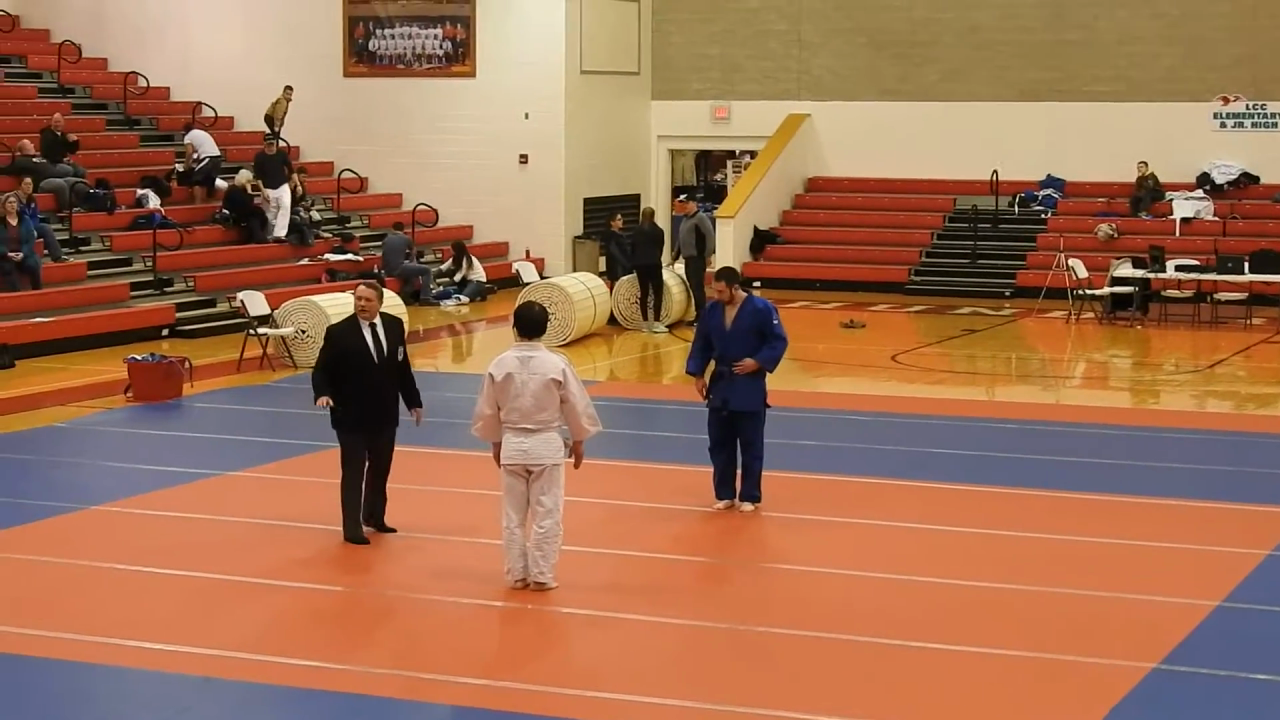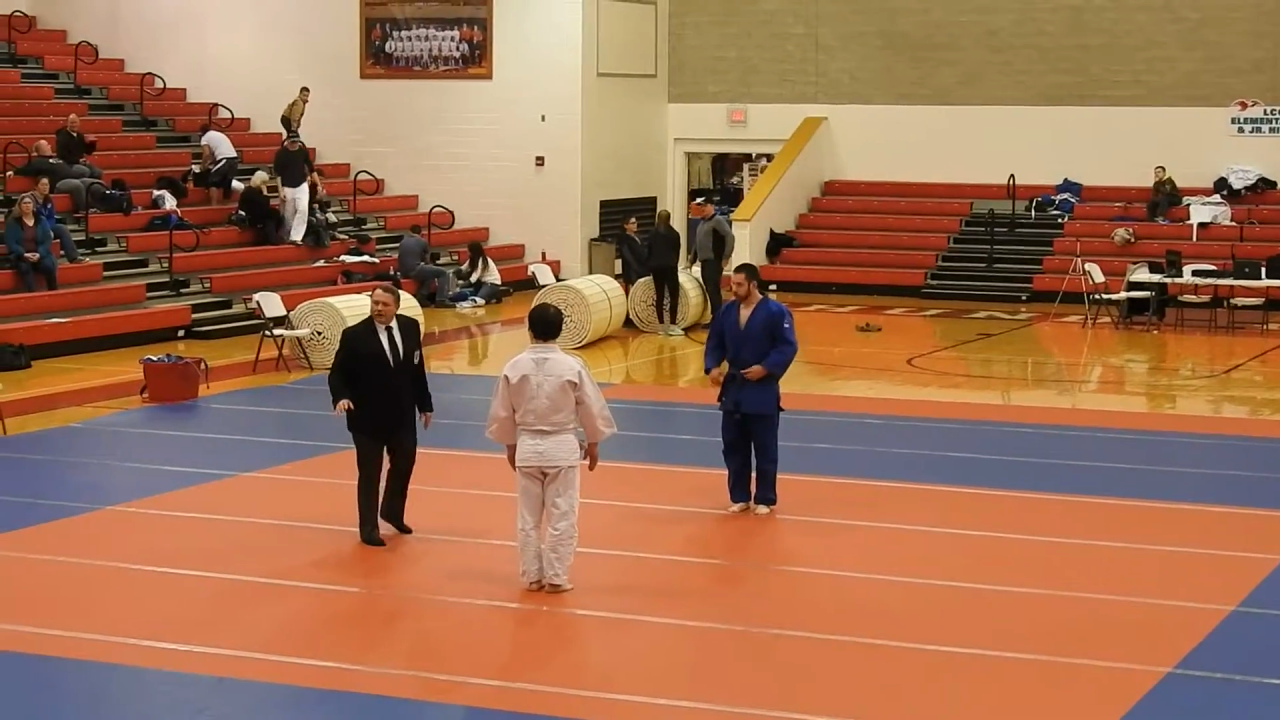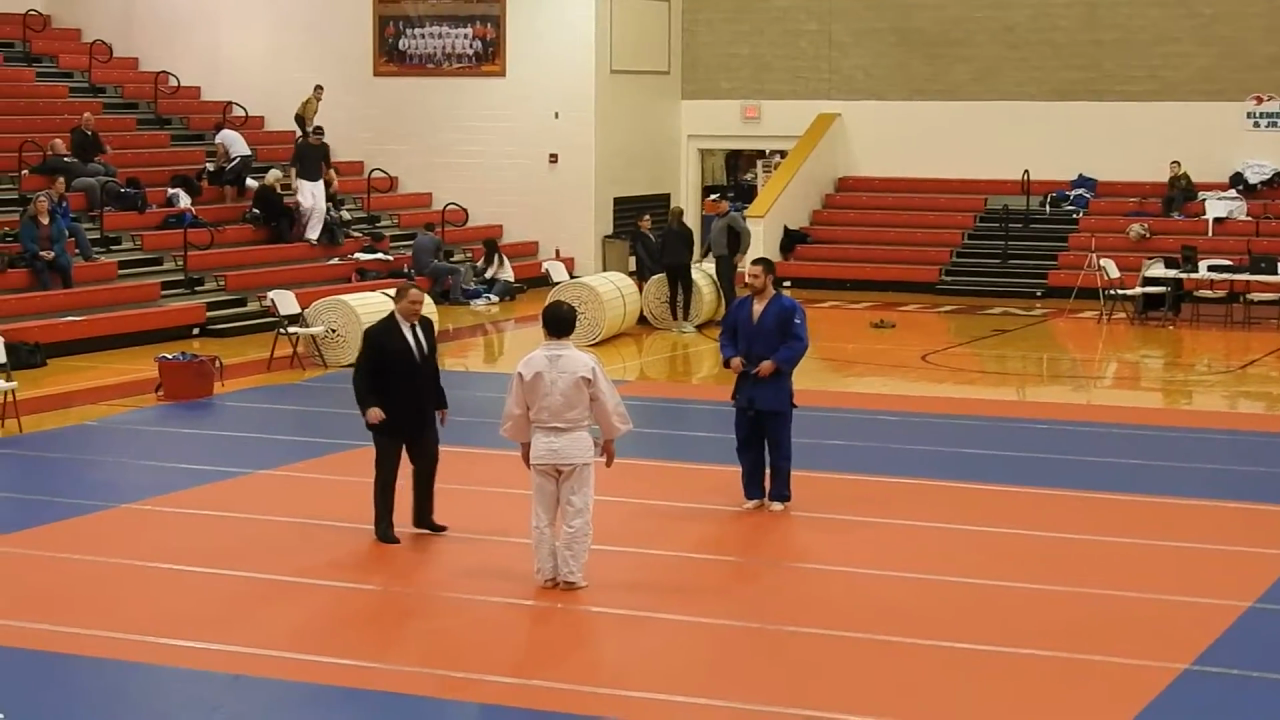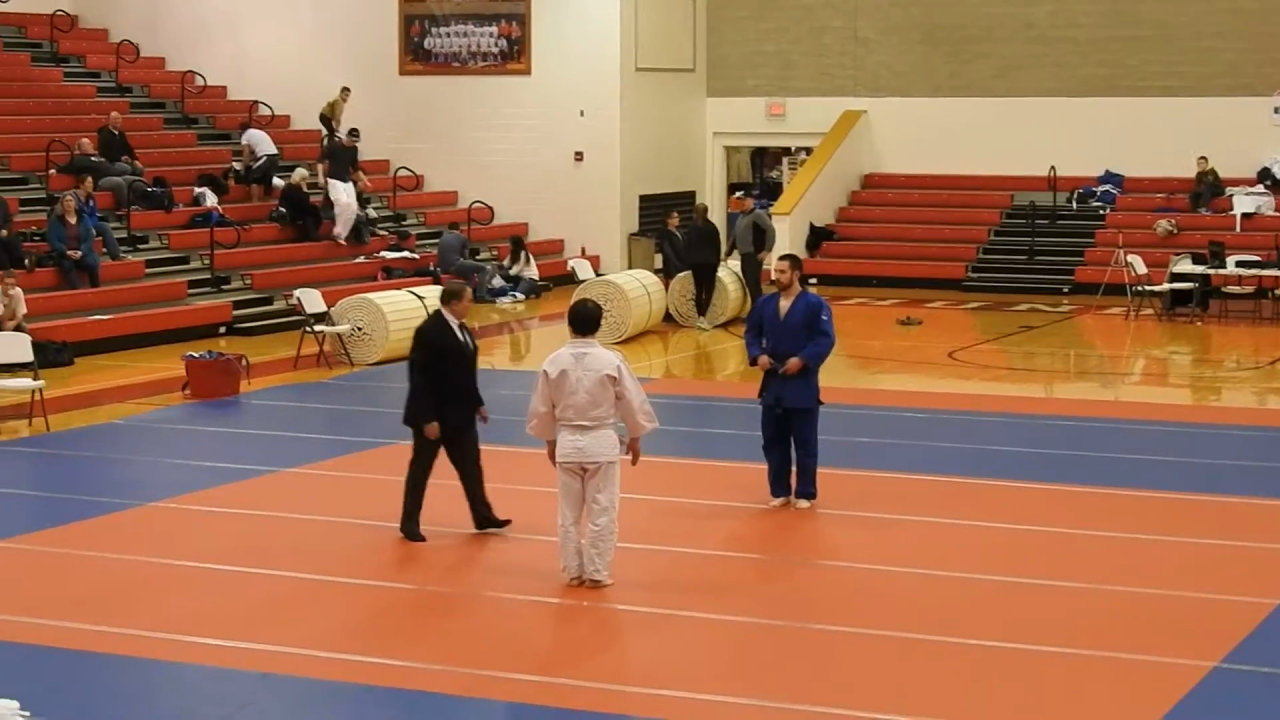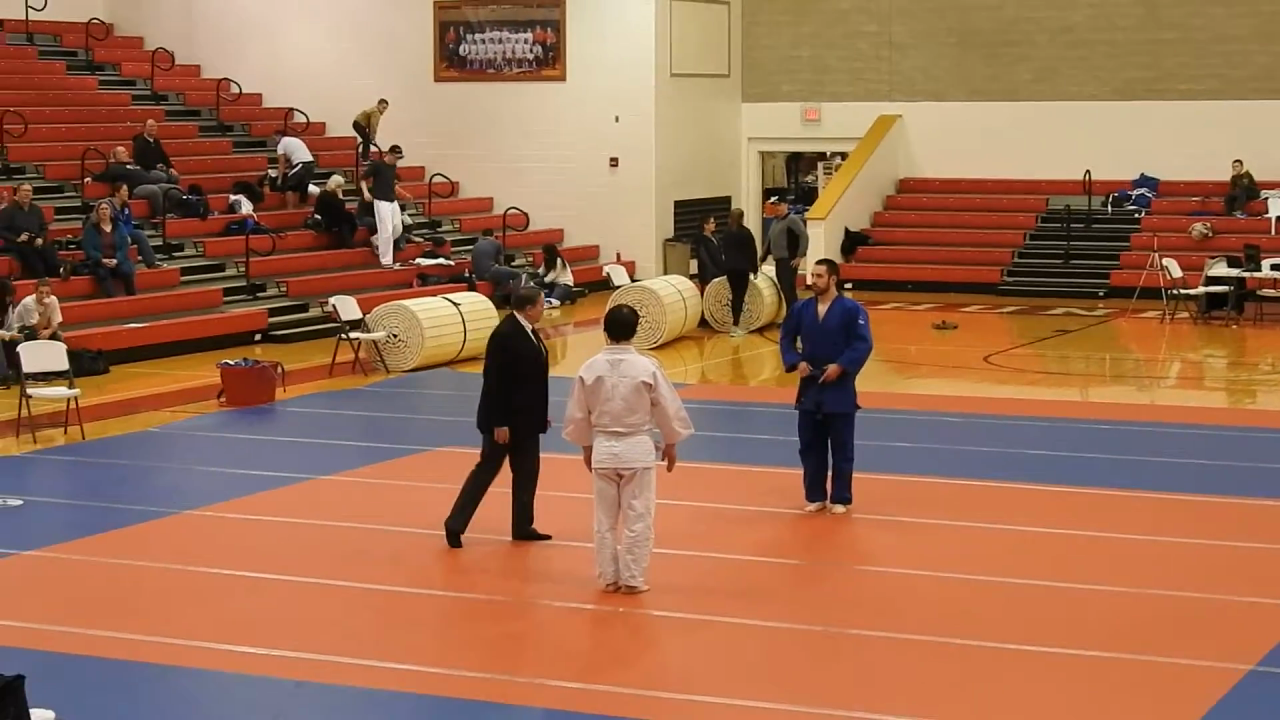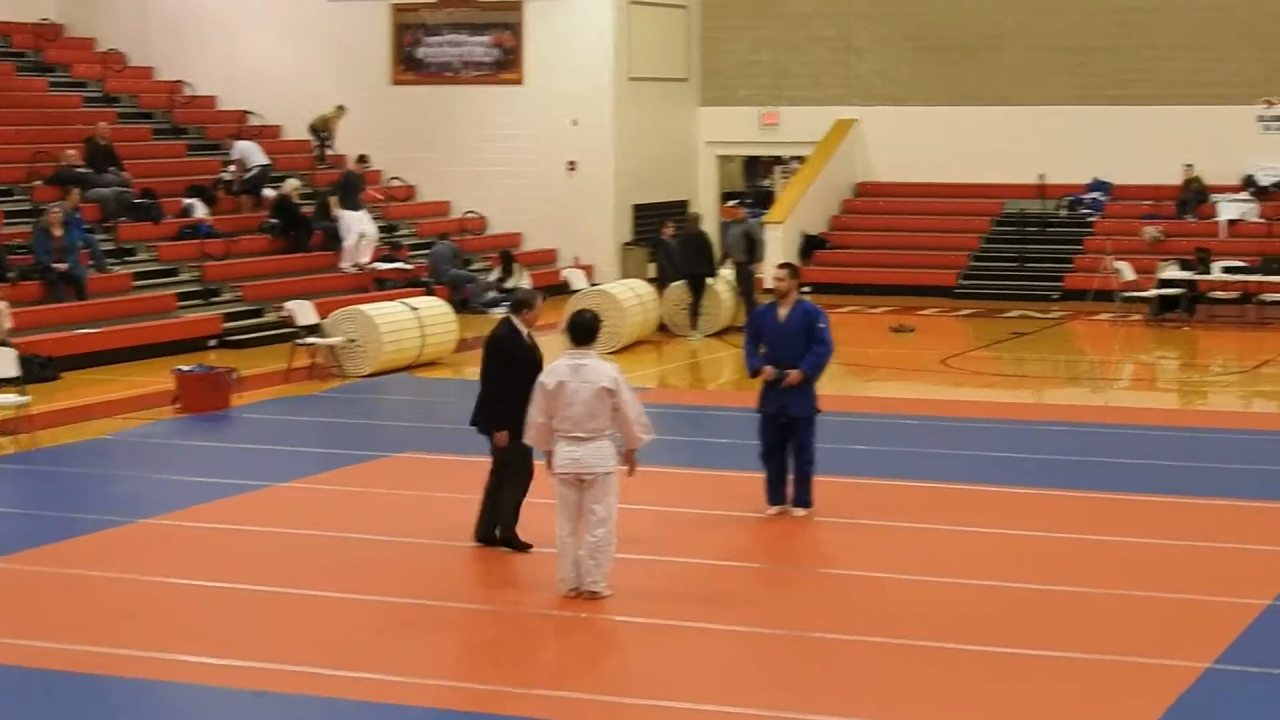
dt=0.3s
person 1, frame 1
left shoulder: (499, 365)
right shoulder: (557, 364)
left elbow: (487, 410)
right elbow: (576, 405)
left wrist: (496, 442)
right wrist: (578, 440)
left hip: (512, 445)
right hip: (547, 446)
left knee: (513, 515)
right knee: (547, 515)
left ankle: (517, 574)
right ankle: (541, 576)
person 1, frame 2
left shoulder: (514, 366)
right shoulder: (572, 366)
left elbow: (503, 412)
right elbow: (591, 408)
left wrist: (510, 445)
right wrist: (593, 442)
left hip: (527, 447)
right hip: (562, 447)
left knee: (528, 517)
right knee: (562, 517)
left ankle: (532, 576)
right ankle: (556, 578)
person 1, frame 3
left shoulder: (528, 364)
right shoulder: (586, 363)
left elbow: (516, 409)
right elbow: (606, 404)
left wrist: (524, 443)
right wrist: (609, 439)
left hip: (541, 444)
right hip: (576, 445)
left knee: (542, 515)
right knee: (576, 515)
left ankle: (547, 574)
right ankle: (570, 575)
person 1, frame 4
left shoulder: (553, 362)
right shoulder: (611, 361)
left elbow: (542, 407)
right elbow: (632, 402)
left wrist: (550, 441)
right wrist: (635, 437)
left hip: (567, 442)
right hip: (602, 442)
left knee: (568, 513)
right knee: (602, 513)
left ankle: (573, 572)
right ankle: (596, 573)
person 1, frame 5
left shoulder: (590, 368)
right shoulder: (647, 367)
left elbow: (578, 413)
right elbow: (667, 408)
left wrist: (586, 446)
right wrist: (670, 443)
left hip: (603, 448)
right hip: (637, 449)
left knee: (604, 519)
right knee: (638, 519)
left ankle: (609, 577)
right ankle: (632, 579)
person 1, frame 6
left shoulder: (551, 372)
right shoulder: (608, 372)
left elbow: (539, 418)
right elbow: (628, 414)
left wrist: (547, 451)
right wrist: (631, 449)
left hip: (564, 453)
right hip: (599, 453)
left knee: (566, 524)
right knee: (599, 524)
left ankle: (570, 583)
right ankle: (594, 584)
person 2, frame 1
left shoulder: (395, 325)
right shoulder: (338, 332)
left elbow: (403, 366)
right elbow: (322, 370)
left wrist: (413, 401)
right wrist: (322, 393)
left hip: (384, 412)
right hip: (351, 414)
left knee: (381, 465)
right knee: (354, 470)
left ankle: (374, 516)
right ankle: (352, 527)
person 2, frame 2
left shoulder: (411, 327)
right shoulder: (354, 335)
left elbow: (418, 369)
right elbow: (337, 373)
left wrist: (425, 404)
right wrist: (341, 397)
left hip: (402, 414)
right hip: (367, 417)
left knee: (404, 464)
right knee: (370, 472)
left ankle: (393, 512)
right ankle: (369, 528)
person 2, frame 3
left shoulder: (426, 326)
right shoulder: (377, 334)
right elbow: (362, 375)
left wrist: (440, 403)
right wrist: (369, 406)
left hip: (421, 412)
right hip: (390, 416)
left knee: (428, 462)
right knee: (387, 471)
left ankle: (423, 516)
right ankle: (383, 526)
person 2, frame 4
left shoulder: (460, 327)
right shoulder: (429, 332)
right elbow: (419, 378)
left wrist: (476, 403)
right wrist: (428, 418)
left hip: (460, 413)
right hip: (432, 414)
left knee: (470, 463)
right knee: (421, 466)
left ankle: (483, 516)
right ankle: (409, 523)
person 2, frame 5
left shoulder: (527, 331)
right shoulder: (505, 335)
right elbow: (494, 381)
left wrist: (541, 412)
right wrist: (499, 422)
left hip: (527, 418)
right hip: (506, 419)
left knee: (528, 470)
right knee: (487, 470)
left ankle: (523, 526)
right ankle: (456, 523)
person 2, frame 6
left shoulder: (520, 333)
right shoulder: (502, 338)
right elbow: (492, 384)
left wrist: (520, 419)
right wrist: (499, 425)
left hip: (515, 419)
right hip: (505, 421)
left knee: (504, 472)
right knee: (520, 472)
left ankle: (487, 530)
right ankle: (507, 532)
person 3, frame 1
left shoulder: (761, 309)
right shoulder: (711, 310)
left elbow: (779, 341)
right elbow: (701, 344)
left wrist: (758, 362)
right wrist: (698, 374)
left hip: (749, 386)
right hip: (720, 384)
left knee: (751, 446)
right knee: (719, 443)
left ankle: (749, 497)
right ankle: (724, 494)
person 3, frame 2
left shoulder: (776, 312)
right shoulder: (727, 311)
left elbow: (788, 347)
right elbow: (714, 341)
left wrist: (766, 368)
right wrist: (714, 365)
left hip: (762, 390)
right hip: (733, 387)
left knee: (764, 448)
right knee: (733, 446)
left ankle: (764, 499)
right ankle: (740, 497)
person 3, frame 3
left shoulder: (788, 308)
right shoulder: (739, 306)
left elbow: (799, 343)
right elbow: (726, 335)
left wrist: (774, 363)
right wrist: (731, 357)
left hip: (775, 386)
right hip: (746, 384)
left knee: (778, 445)
right knee: (747, 443)
left ankle: (779, 496)
right ankle: (754, 494)
person 3, frame 4
left shoulder: (814, 304)
right shoulder: (765, 304)
left elbow: (825, 339)
right elbow: (752, 333)
left wrist: (802, 359)
right wrist: (758, 355)
left hip: (802, 384)
right hip: (772, 382)
left knee: (805, 442)
right knee: (774, 440)
left ankle: (805, 493)
right ankle: (780, 491)
person 3, frame 5
left shoulder: (851, 309)
right shoulder: (801, 309)
left elbow: (863, 344)
right elbow: (786, 339)
left wrist: (841, 366)
right wrist: (796, 362)
left hip: (840, 388)
right hip: (810, 387)
left knee: (841, 447)
right knee: (810, 445)
left ankle: (840, 498)
right ankle: (816, 496)
person 3, frame 6
left shoulder: (811, 313)
right shoulder: (763, 313)
left elbow: (823, 348)
right elbow: (751, 344)
left wrist: (803, 372)
right wrist: (760, 366)
left hip: (800, 392)
right hip: (771, 391)
left knee: (801, 450)
right knee: (771, 449)
left ankle: (801, 502)
right ankle: (776, 500)
